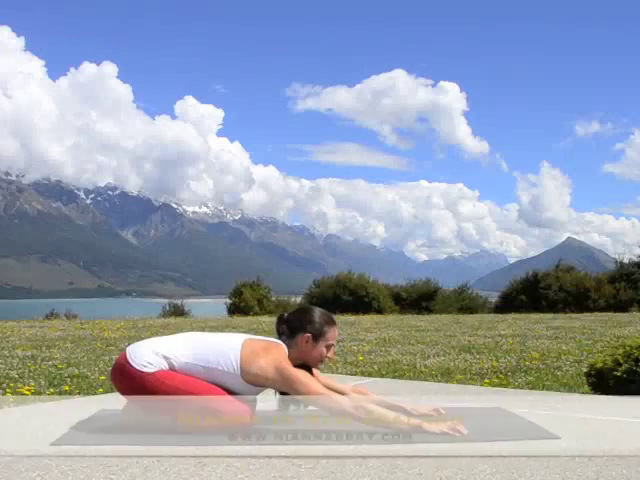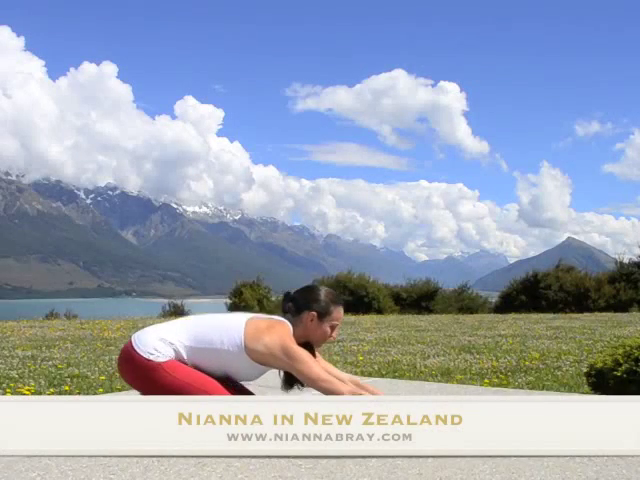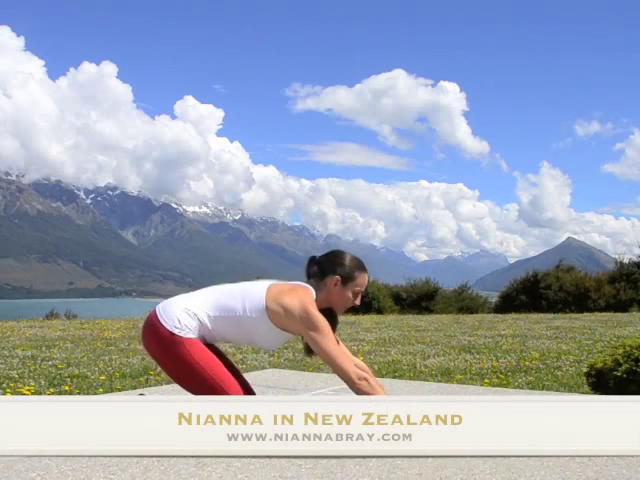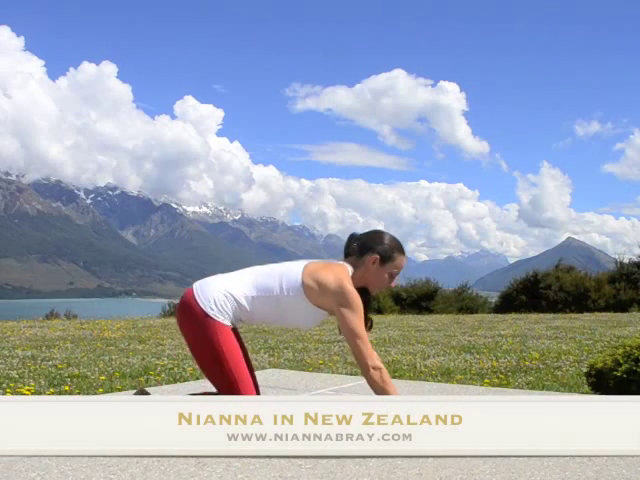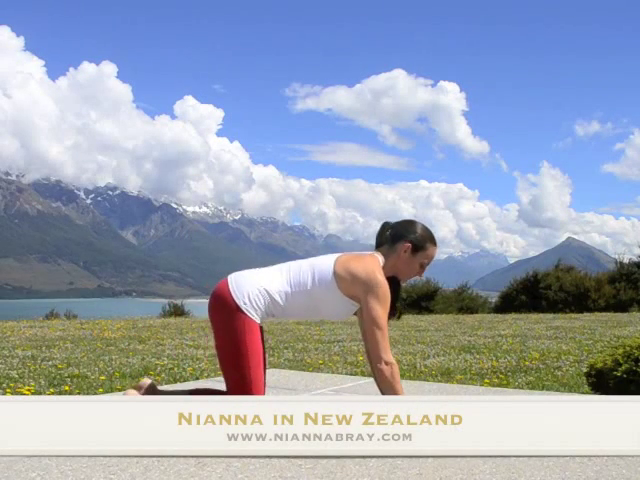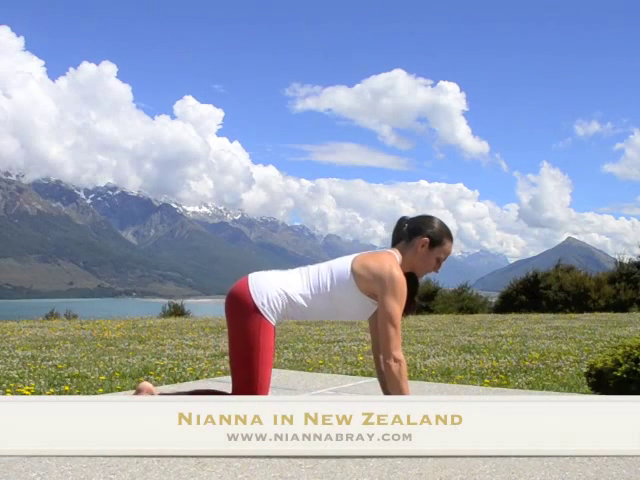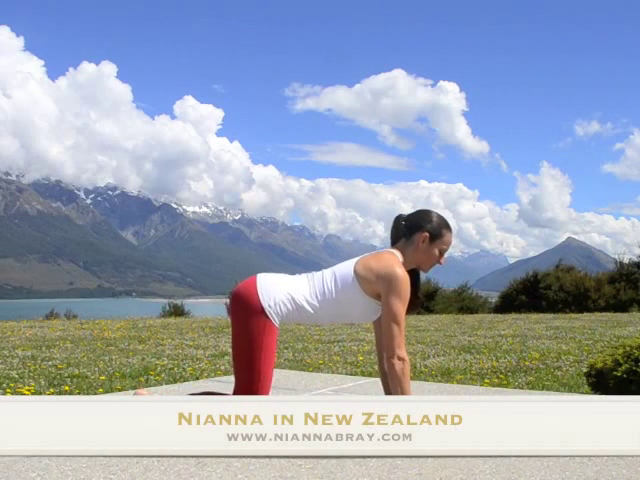
dt=0.4s
person 1, frame 1
left shoulder: (283, 352)
right shoulder: (279, 366)
left elbow: (351, 392)
right elbow: (352, 408)
left wrist: (409, 409)
right wrist: (419, 425)
left hip: (150, 362)
right hip: (138, 368)
left knee: (241, 407)
right knee: (236, 416)
person 1, frame 2
left shoulder: (284, 331)
right shoulder: (282, 344)
left elbow: (346, 379)
right elbow: (349, 395)
left hip: (158, 351)
right hip: (147, 355)
person 1, frame 3
left shoulder: (304, 300)
right shoulder: (305, 309)
left elbow: (353, 363)
right elbow: (355, 378)
left hip: (181, 326)
right hip: (171, 328)
person 1, frame 4
left shoulder: (335, 277)
right shoulder: (341, 286)
left elbow: (369, 357)
right elbow: (371, 367)
left hip: (208, 305)
right hip: (205, 307)
person 1, frame 5
left shoulder: (363, 271)
right shoulder: (373, 277)
left elbow: (375, 356)
right elbow: (383, 362)
left hip: (237, 298)
right hip: (239, 301)
left ankle: (152, 393)
person 1, frame 6
left shoulder: (379, 270)
right shoulder: (391, 273)
left elbow: (380, 354)
right elbow: (393, 358)
left hip: (254, 296)
right hip: (256, 300)
left knee: (249, 400)
left ankle: (154, 396)
person 1, frame 7
left shoulder: (382, 269)
right shoulder: (395, 273)
left elbow: (385, 354)
right elbow: (396, 357)
left hip: (258, 296)
right hip: (261, 301)
left knee: (249, 400)
